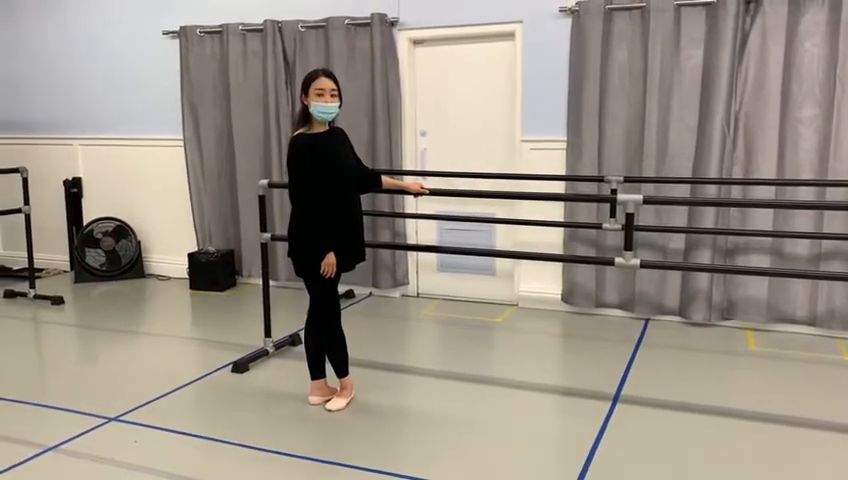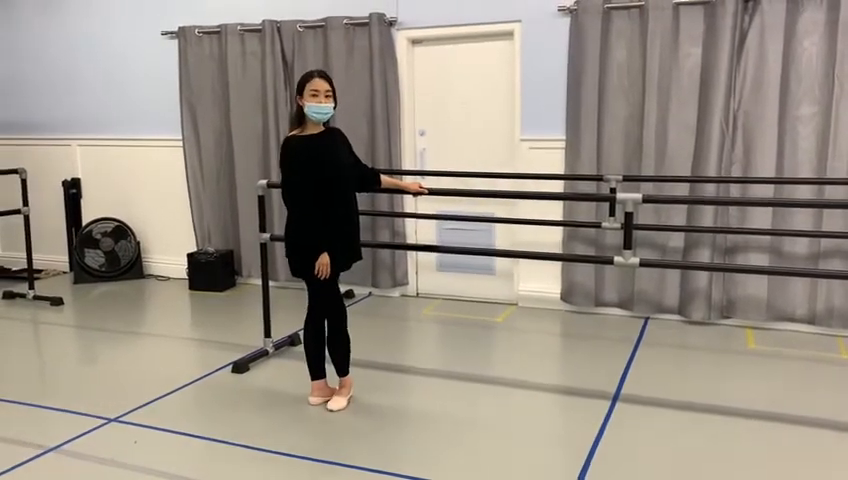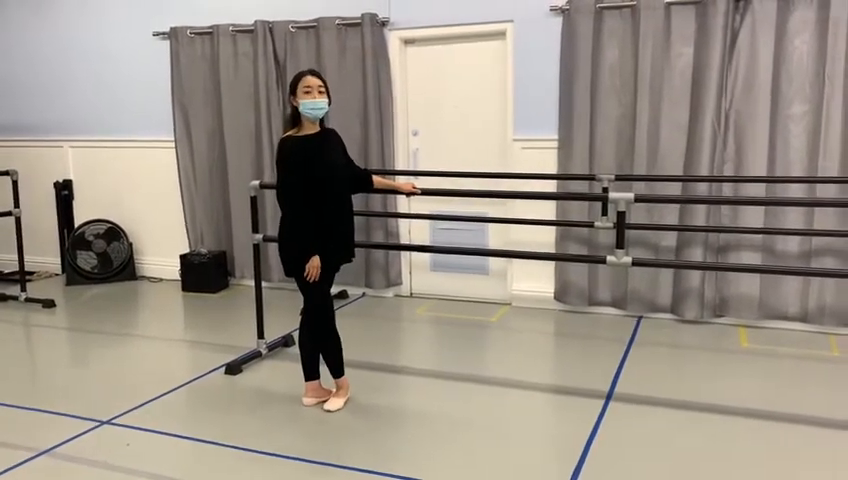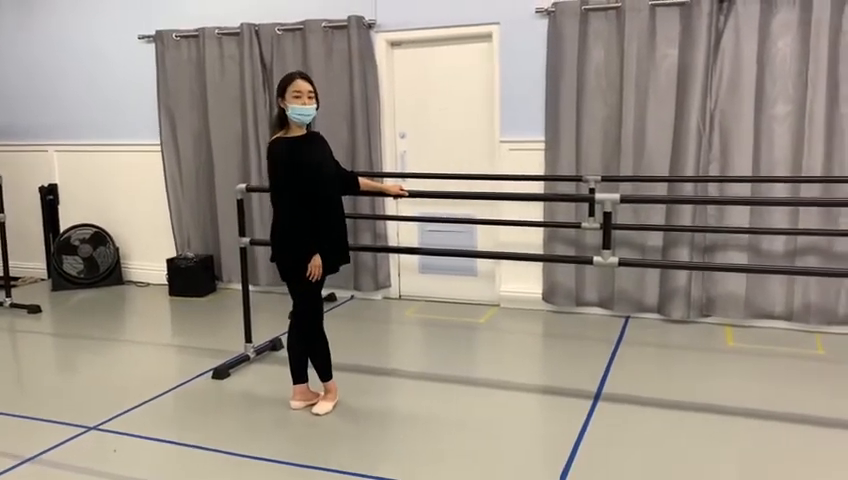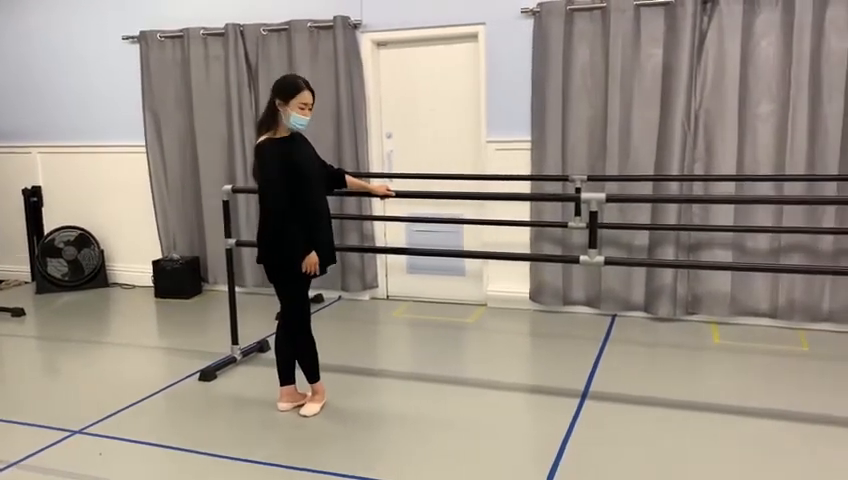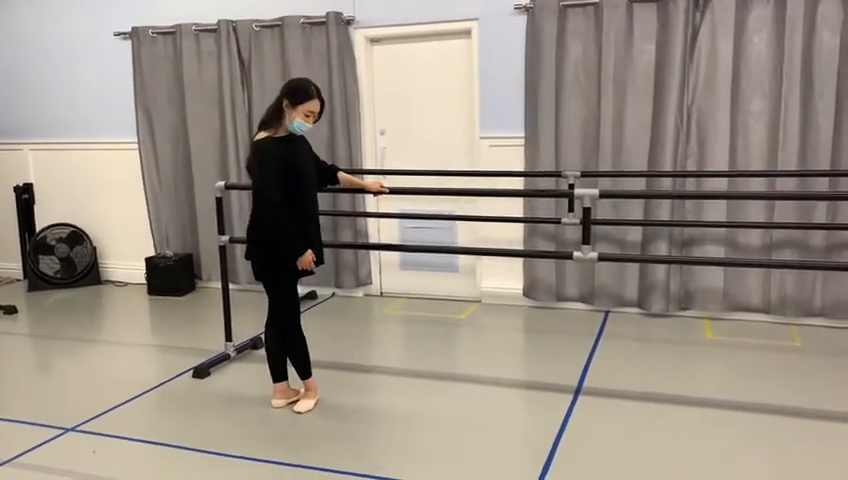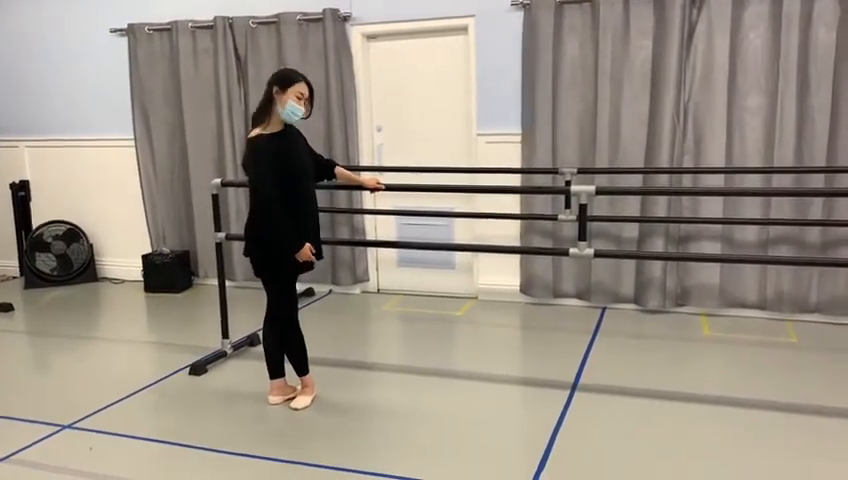
dt=0.4s
person 1, frame 1
left shoulder: (338, 136)
right shoulder: (301, 144)
left elbow: (362, 177)
right elbow: (304, 202)
left wrist: (404, 186)
right wrist: (324, 248)
left hip: (336, 237)
right hip: (313, 243)
left knee: (320, 310)
right knee: (327, 310)
left ankle: (318, 386)
right ankle: (344, 382)
person 1, frame 2
left shoulder: (335, 137)
right shoulder: (293, 145)
left elbow: (362, 175)
right elbow: (297, 203)
left wrist: (403, 185)
right wrist: (318, 249)
left hip: (335, 237)
right hip: (310, 243)
left knee: (319, 309)
right knee: (334, 309)
left ankle: (319, 386)
right ankle: (344, 382)
person 1, frame 3
left shoulder: (331, 138)
right shoulder: (290, 146)
left elbow: (355, 177)
right elbow: (291, 203)
left wrist: (397, 186)
right wrist: (309, 251)
left hip: (328, 239)
right hip: (304, 244)
left knee: (314, 311)
right knee: (321, 311)
left ankle: (312, 387)
right ankle: (341, 383)
person 1, frame 4
left shoulder: (316, 140)
right shoulder: (279, 148)
left elbow: (341, 178)
right elbow: (287, 206)
left wrist: (383, 188)
right wrist: (309, 252)
left hip: (318, 243)
right hip: (297, 248)
left knee: (304, 314)
right knee: (310, 315)
left ankle: (300, 391)
right ankle: (329, 387)
person 1, frame 5
left shoulder: (298, 142)
right shoulder: (267, 149)
left elbow: (328, 175)
right elbow: (276, 207)
left wrist: (370, 187)
right wrist: (303, 250)
left hip: (302, 245)
right hip: (284, 249)
left knee: (291, 316)
right knee: (297, 316)
left ankle: (288, 392)
right ankle: (316, 388)
person 1, frame 6
left shoulder: (296, 141)
right shoulder: (265, 148)
left elbow: (323, 172)
right elbow: (272, 205)
left wrist: (364, 184)
right wrist: (299, 248)
left hip: (291, 244)
right hip: (273, 246)
left knee: (280, 313)
right knee: (287, 314)
left ankle: (281, 388)
right ankle: (309, 385)
person 1, frame 7
left shoulder: (291, 135)
right shoulder: (259, 144)
left elbow: (320, 166)
right elbow: (267, 201)
left wrist: (361, 181)
right wrist: (295, 244)
left hip: (289, 240)
right hip: (271, 242)
left knee: (279, 309)
right knee: (285, 310)
left ankle: (278, 386)
right ankle: (306, 382)
